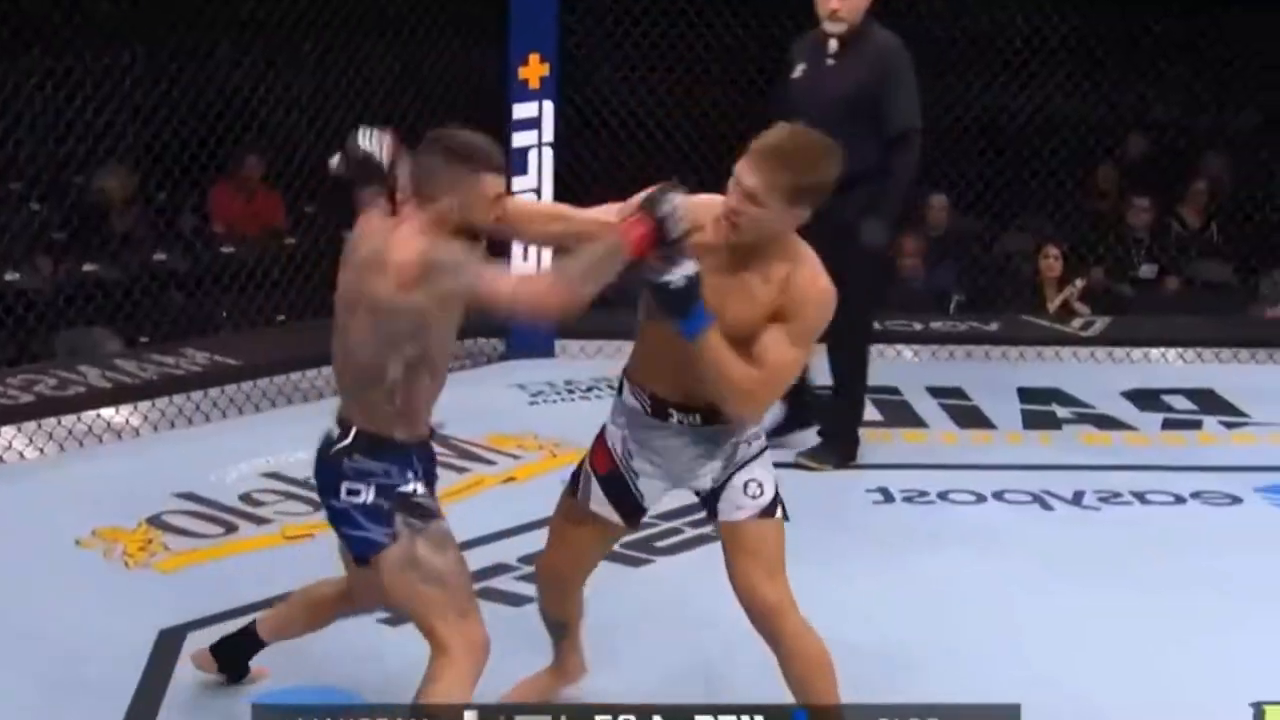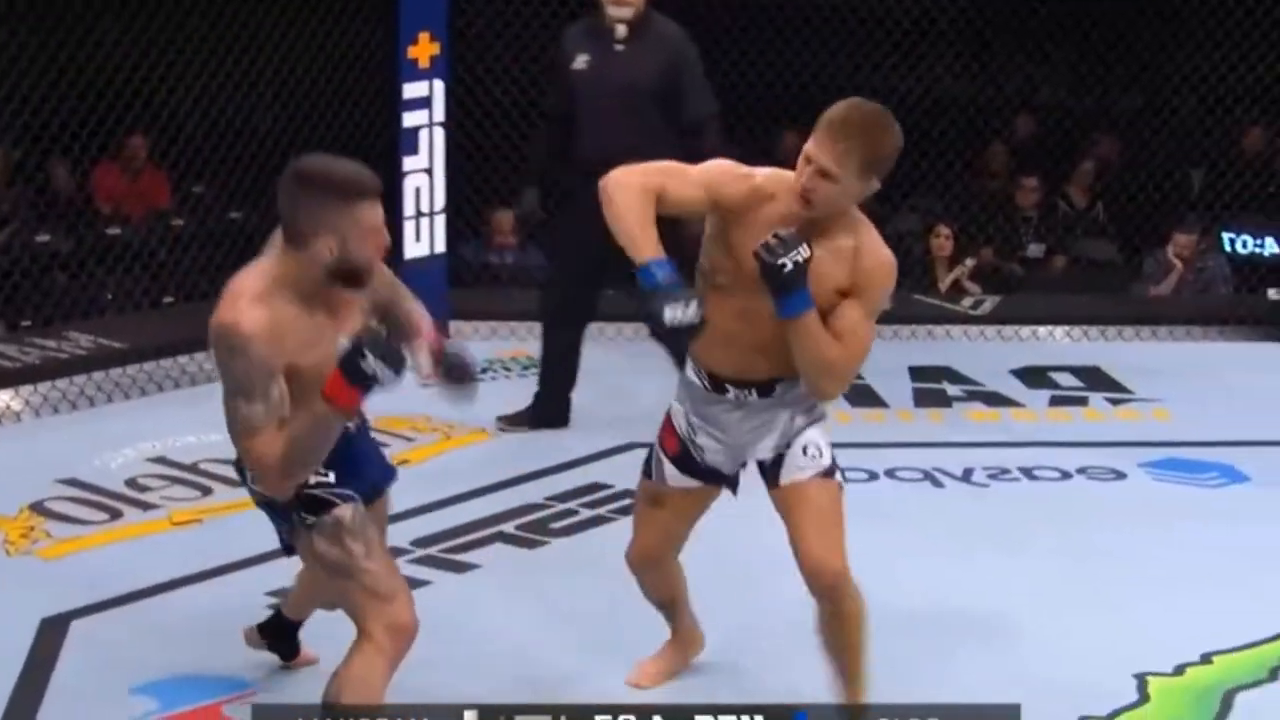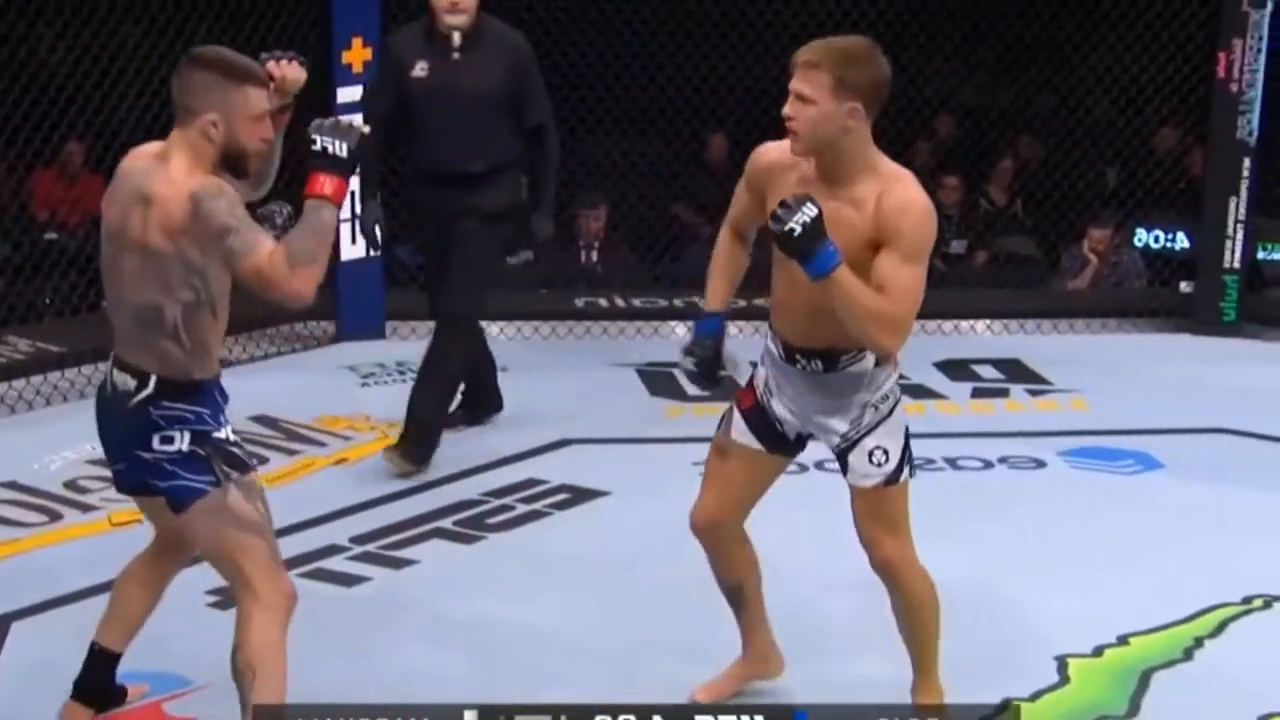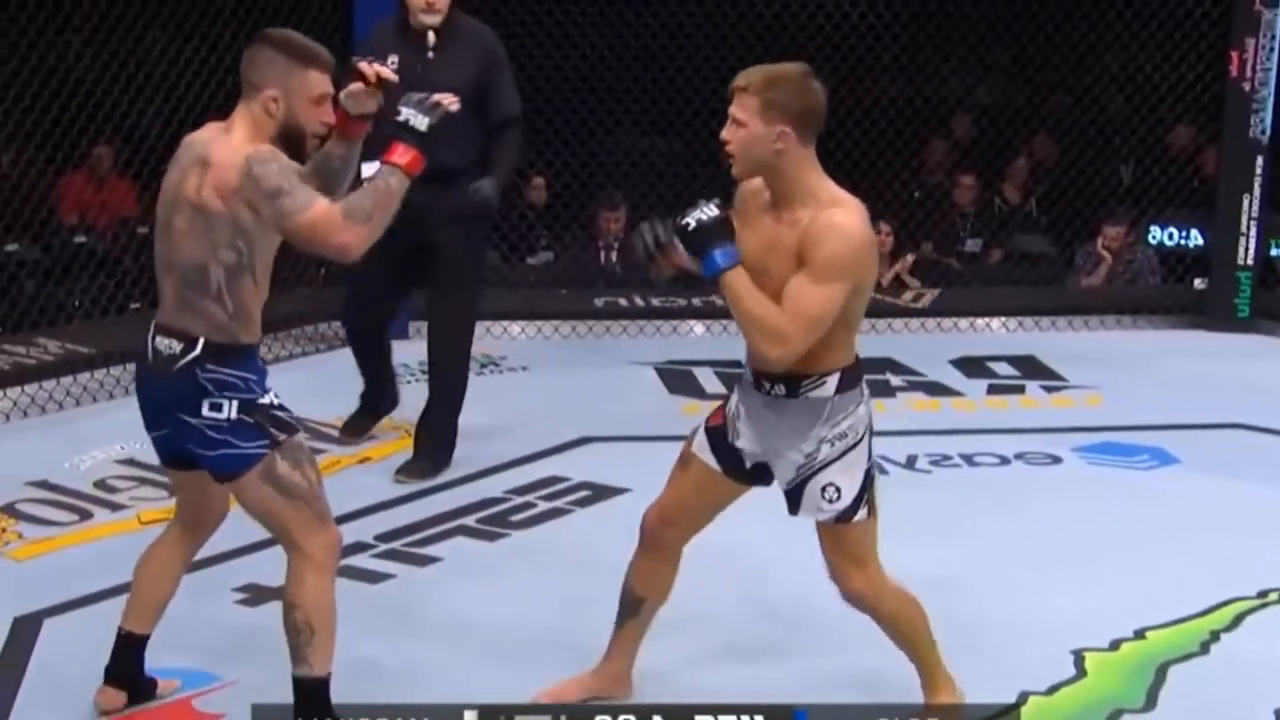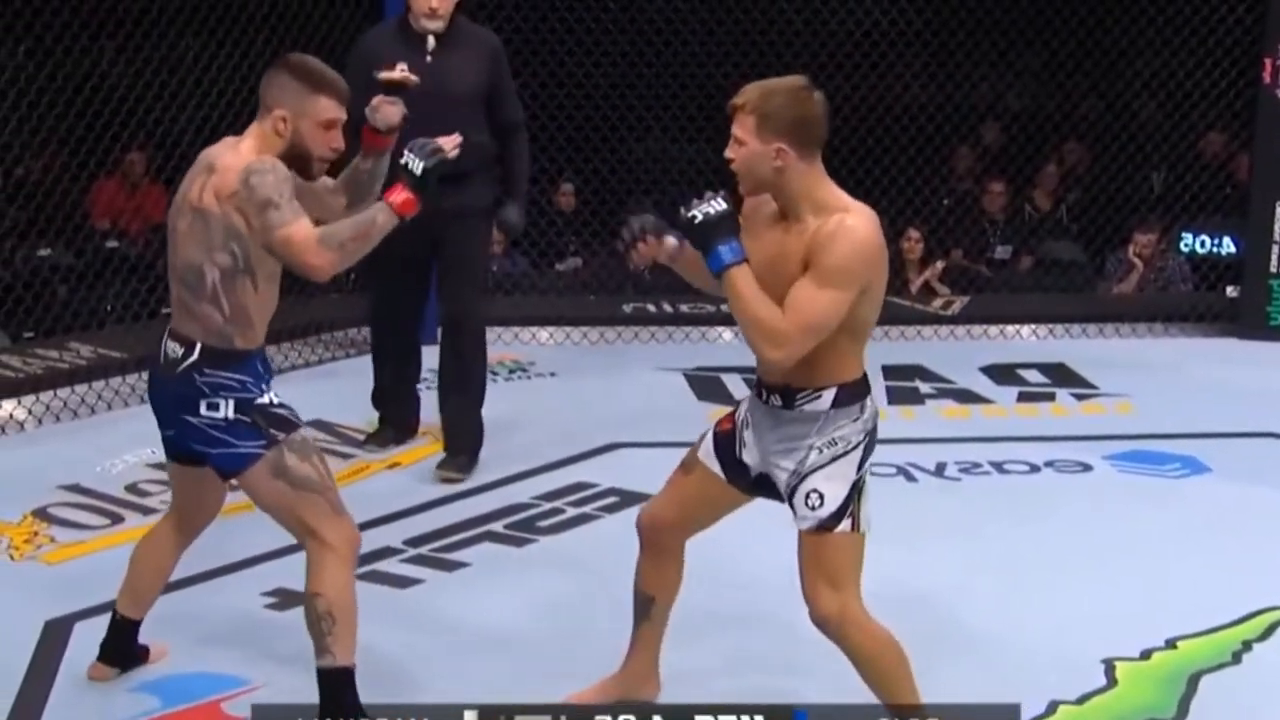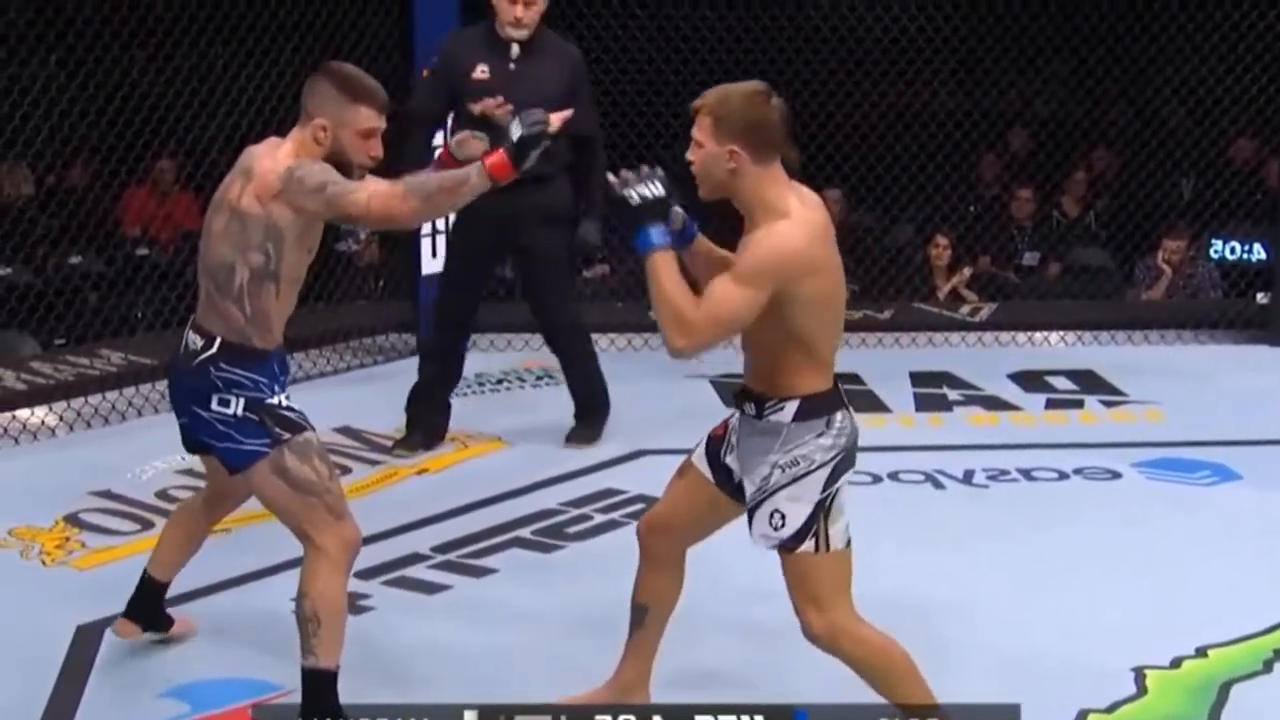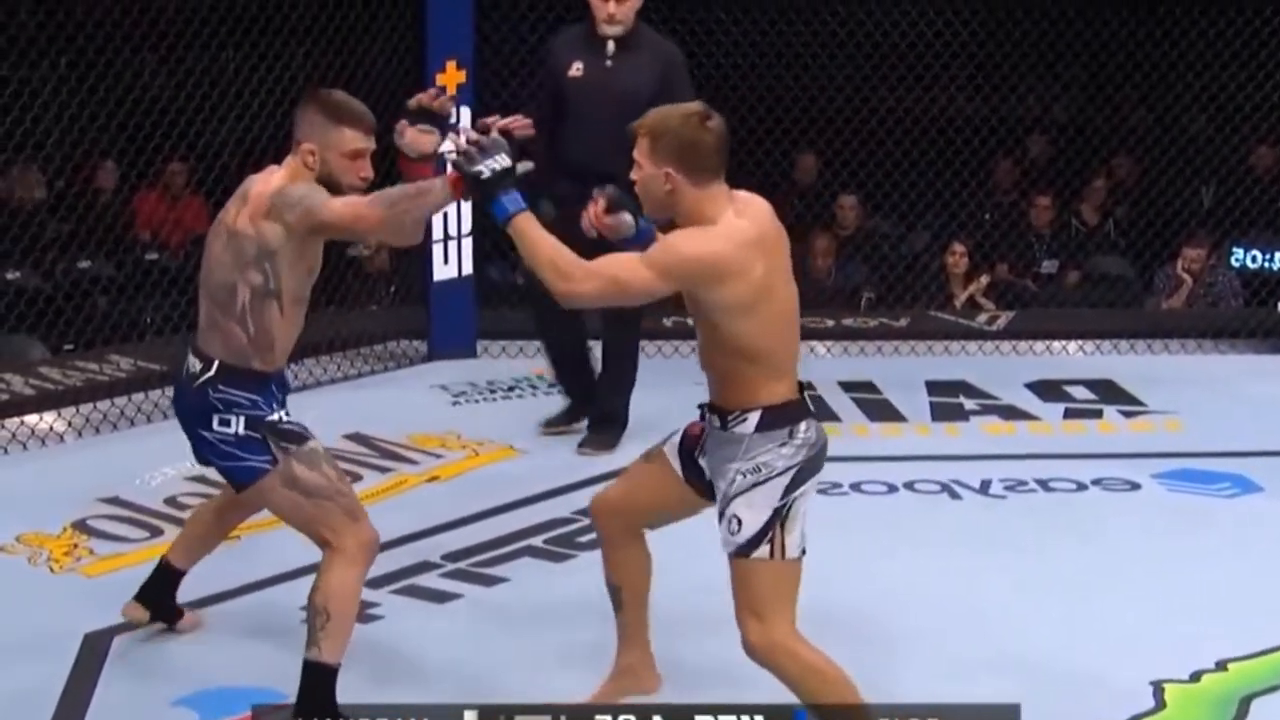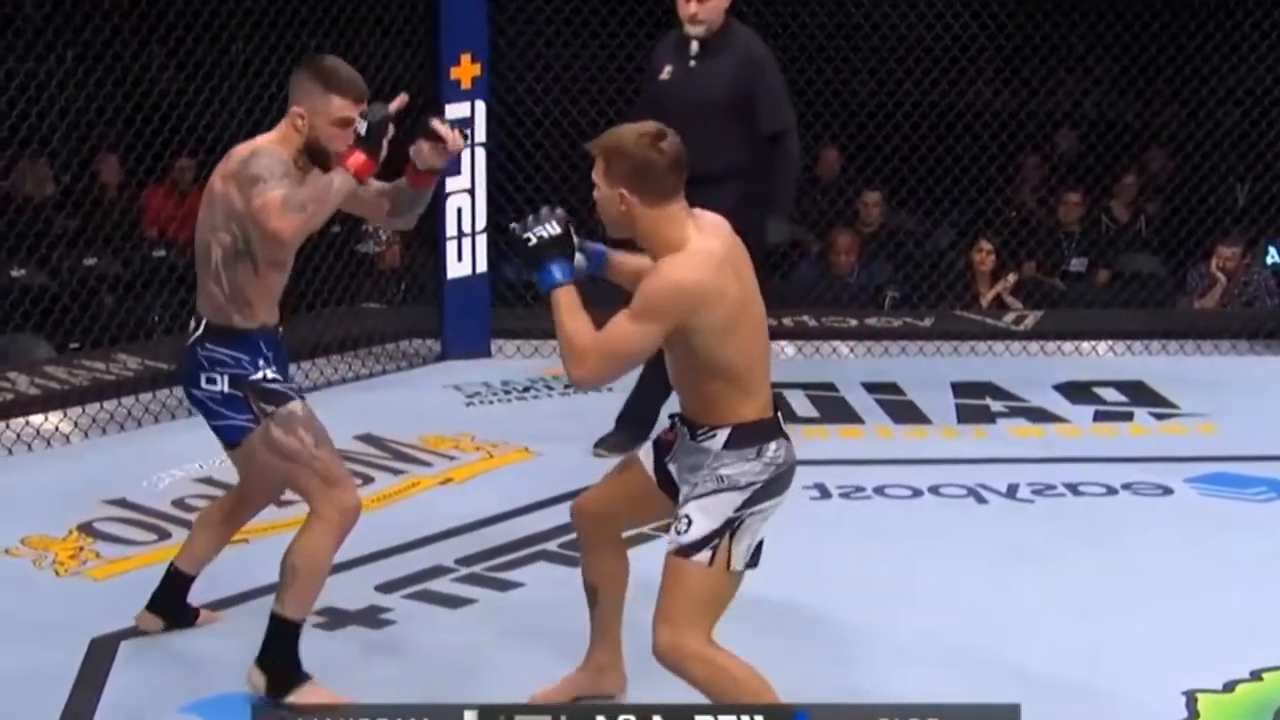
dt=0.4s
person 1, frame 1
left shoulder: (380, 226)
right shoulder: (428, 258)
right elbow: (547, 299)
left wrist: (386, 174)
right wrist: (638, 234)
left hip: (358, 456)
right hip: (376, 474)
left knee: (361, 589)
right knee: (463, 644)
left ankle: (228, 652)
person 1, frame 2
left shoulder: (326, 255)
right shoulder: (246, 325)
left elbow: (396, 299)
right elbow: (278, 472)
left wrist: (428, 342)
right wrist: (345, 386)
left hip: (345, 438)
right hip: (300, 473)
left knee: (356, 558)
right knee: (391, 624)
left ankle: (279, 629)
person 1, frame 3
left shoulder: (142, 165)
right shoulder: (194, 197)
left elbow: (247, 182)
right elbow: (294, 284)
left wrist: (274, 107)
right wrist: (329, 178)
left hip: (129, 400)
right hip: (177, 417)
left knee: (177, 543)
right knee: (267, 593)
person 1, frame 4
left shoulder: (205, 144)
right shoulder: (250, 165)
left elbow: (317, 194)
right elbow: (345, 237)
left wrist: (355, 122)
right wrist: (404, 148)
left hip: (168, 369)
right hip: (219, 382)
left knee: (195, 521)
right knee: (315, 546)
person 1, frame 5
left shoulder: (235, 161)
right shoulder: (253, 174)
left elbow: (344, 205)
right elbow: (318, 257)
left wrist: (379, 140)
right wrist: (406, 194)
left hip: (184, 373)
right hip: (224, 385)
left knee: (188, 516)
right knee: (335, 536)
left ankle: (116, 649)
person 1, frame 6
left shoulder: (271, 157)
right shoulder: (295, 176)
left elbow: (392, 200)
right elbow: (397, 207)
right wrist: (503, 158)
left hip: (206, 365)
right hip: (240, 379)
left knee: (220, 496)
right knee: (335, 538)
left ankle: (141, 612)
person 1, frame 7
left shoulder: (294, 190)
right shoulder: (285, 196)
left elbow: (400, 225)
right elbow: (371, 218)
left wrist: (423, 152)
right wrist: (465, 172)
left hip: (214, 387)
right hip: (235, 402)
left knee: (244, 498)
right knee: (353, 541)
left ankle: (152, 598)
person 1, frame 8
left shoulder: (305, 163)
right shoulder: (260, 161)
left elbow: (398, 213)
right elbow: (284, 226)
left wrist: (426, 165)
right wrist: (358, 159)
left hip: (239, 352)
right hip: (233, 361)
left knee: (261, 487)
right knee: (336, 502)
left ankle: (166, 604)
right ankle: (277, 668)
person 2, frame 1
left shoulder: (809, 288)
right shoulder: (682, 221)
left elbow: (748, 404)
left wrist: (691, 318)
left hip: (729, 443)
right hip: (638, 425)
left knee: (769, 606)
right knee: (558, 571)
right ankle: (565, 666)
person 2, frame 2
left shoulder: (871, 260)
right shoulder: (739, 188)
left elbow: (834, 378)
right elbow: (622, 183)
left wrist: (797, 296)
right wrist: (659, 279)
left hip: (787, 413)
right hip: (704, 401)
left knee: (826, 572)
right knee: (647, 556)
left ankle: (856, 704)
right ankle: (685, 636)
person 2, frame 3
left shoulder: (904, 204)
right shoulder: (771, 165)
left elbow: (888, 333)
right elbow: (735, 230)
left wrist: (818, 259)
right wrist: (711, 318)
left hip: (857, 386)
right hip: (777, 370)
left knee: (889, 555)
right knee: (712, 520)
left ankle: (928, 686)
right ankle: (758, 650)
person 2, frame 4
left shoulder: (839, 229)
right shoulder: (755, 193)
left elbow: (779, 344)
left wrist: (721, 258)
right wrist: (689, 252)
left hip: (825, 414)
right hip: (755, 401)
left knee: (858, 581)
right knee: (660, 527)
left ankle: (937, 678)
right ankle: (612, 673)
person 2, frame 5
left shoulder: (849, 234)
right shoulder: (766, 206)
left elbow: (779, 345)
right elbow: (733, 286)
left wrist: (725, 250)
right wrist: (671, 251)
left hip: (827, 425)
right hip: (762, 411)
left knee: (832, 608)
right knee: (659, 525)
person 2, frame 6
left shoulder: (786, 241)
right shoulder: (783, 202)
left elbow: (686, 335)
right elbow: (731, 276)
left wrist: (650, 233)
right wrist: (674, 230)
left hip: (802, 434)
right hip: (758, 420)
left knee: (827, 621)
right knee: (659, 533)
left ankle: (936, 713)
right ankle: (629, 685)
person 2, frame 7
left shoulder: (711, 250)
right shoulder: (750, 209)
left elbow: (575, 284)
left wrist: (505, 196)
right wrist: (632, 233)
left hip: (771, 444)
right hip: (729, 429)
left knee: (767, 636)
right knee: (615, 510)
right ankle: (634, 667)
person 2, frame 8
left shoulder: (685, 275)
right shoulder: (704, 226)
left elbow: (586, 367)
left wrist: (555, 270)
right wrist: (583, 257)
left hip: (741, 461)
right hip: (700, 438)
left knee: (678, 643)
right knee: (593, 514)
right ankle: (602, 668)
person 3, frame 1
left shoulder: (886, 54)
right shoulder: (805, 51)
left elbow: (905, 143)
left wrist: (885, 215)
left hip: (857, 211)
left knee: (848, 326)
left ankle: (839, 438)
right ankle: (800, 406)
person 3, frame 2
left shoulder: (670, 43)
right shoulder: (577, 41)
left elbow: (700, 126)
right elbow: (555, 119)
right wrist: (535, 182)
right hip: (587, 192)
right knee: (561, 300)
right ankle: (551, 404)
person 3, frame 3
left shoulder: (509, 48)
right shoulder: (405, 48)
left elbow: (539, 131)
right elbow: (379, 125)
left wrist: (543, 205)
right wrist: (371, 196)
left hip: (490, 202)
right hip: (431, 198)
left knee: (457, 314)
right knee: (450, 311)
left ankle: (418, 437)
right ankle: (482, 396)
person 3, frame 4
left shoulder: (480, 45)
right shoulder: (380, 44)
left elbow: (509, 124)
left wrist: (496, 178)
left hip: (459, 204)
left knee: (450, 326)
right knee: (365, 312)
left ankle: (436, 443)
right ankle: (377, 398)
person 3, frame 5
left shoulder: (484, 47)
right shoulder: (377, 47)
left elbow: (512, 128)
left wrist: (515, 197)
left hip: (468, 200)
left knee: (463, 316)
right knee: (394, 314)
left ankle: (464, 443)
right ankle: (397, 416)
person 3, frame 6
left shoulder: (564, 57)
right shoulder: (461, 50)
left elbow: (585, 140)
right elbow: (423, 122)
left wrist: (590, 213)
left hip: (543, 206)
right hip: (476, 203)
left knee: (557, 315)
right knee: (449, 316)
left ankle: (591, 410)
right ankle: (425, 424)
person 3, frame 7
left shoulder: (662, 56)
right shoulder: (563, 49)
right elbow: (543, 127)
right wrist: (547, 194)
right hip: (570, 199)
left knee: (621, 313)
right knee: (547, 303)
left ankle: (608, 417)
right ankle: (585, 397)
person 3, frame 8
left shoulder: (749, 54)
right shoulder: (667, 51)
left elbow: (782, 140)
left wrist: (777, 214)
left hip: (728, 205)
left ankle: (637, 421)
